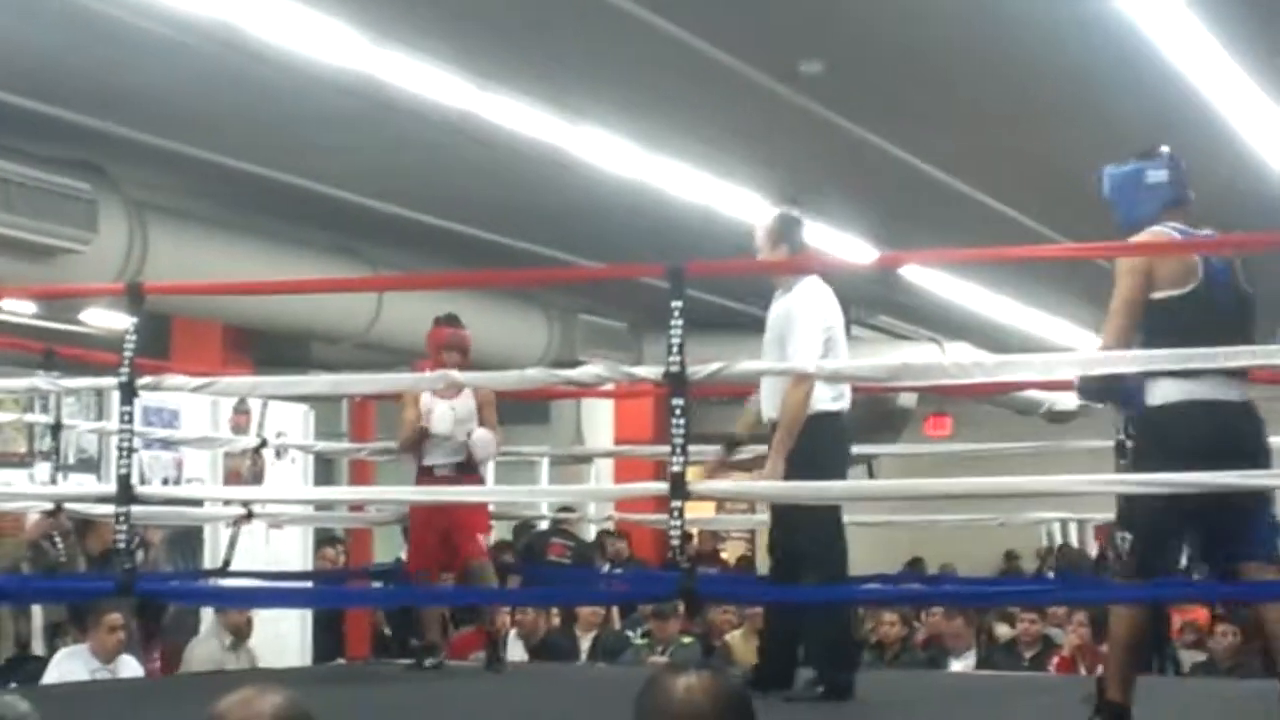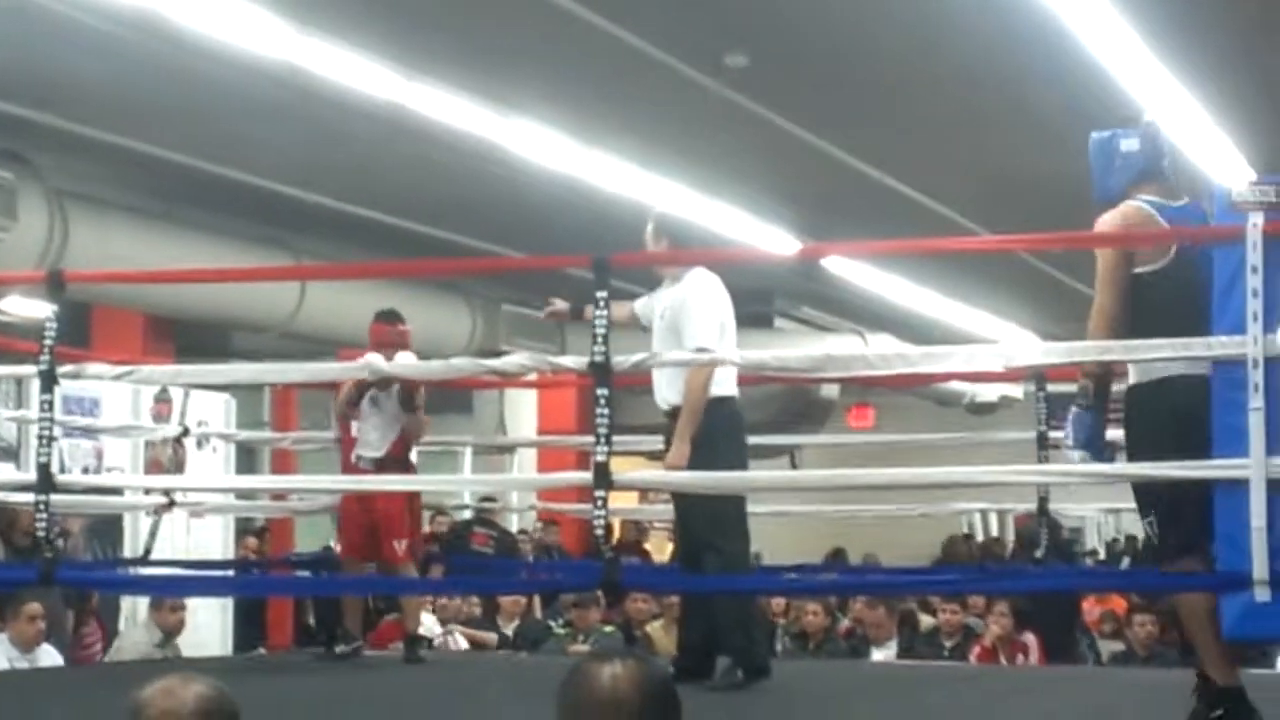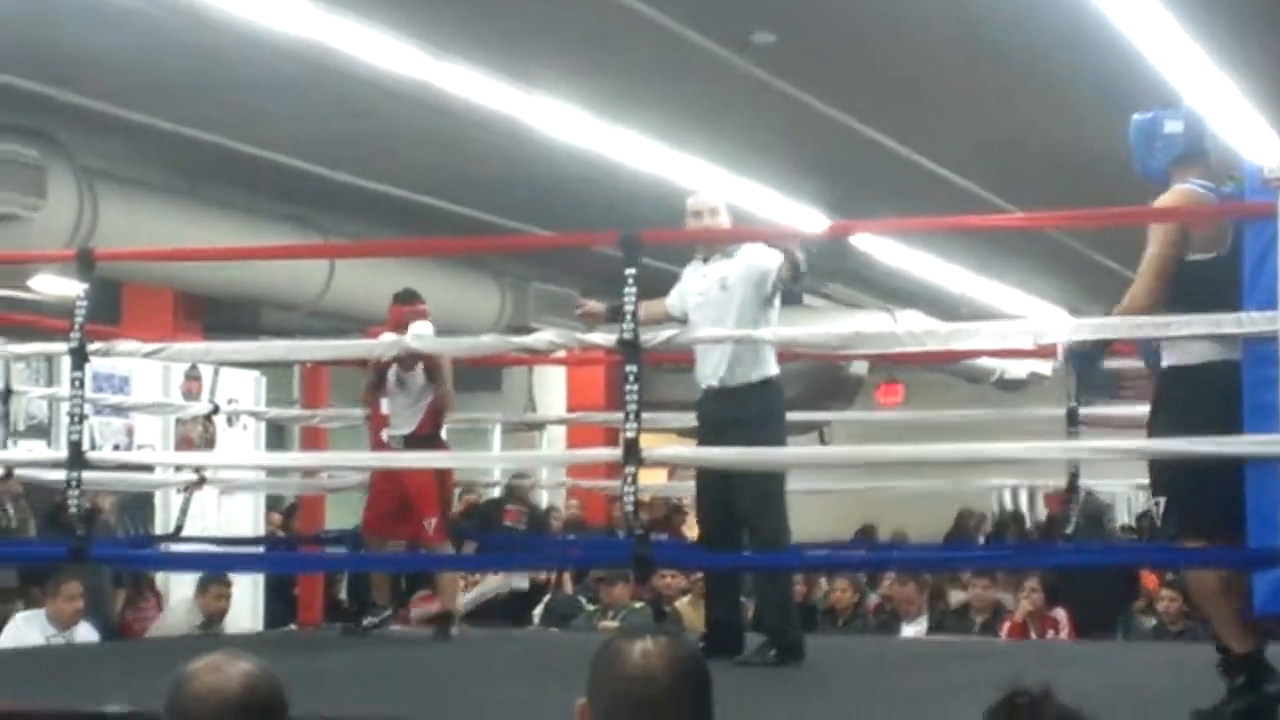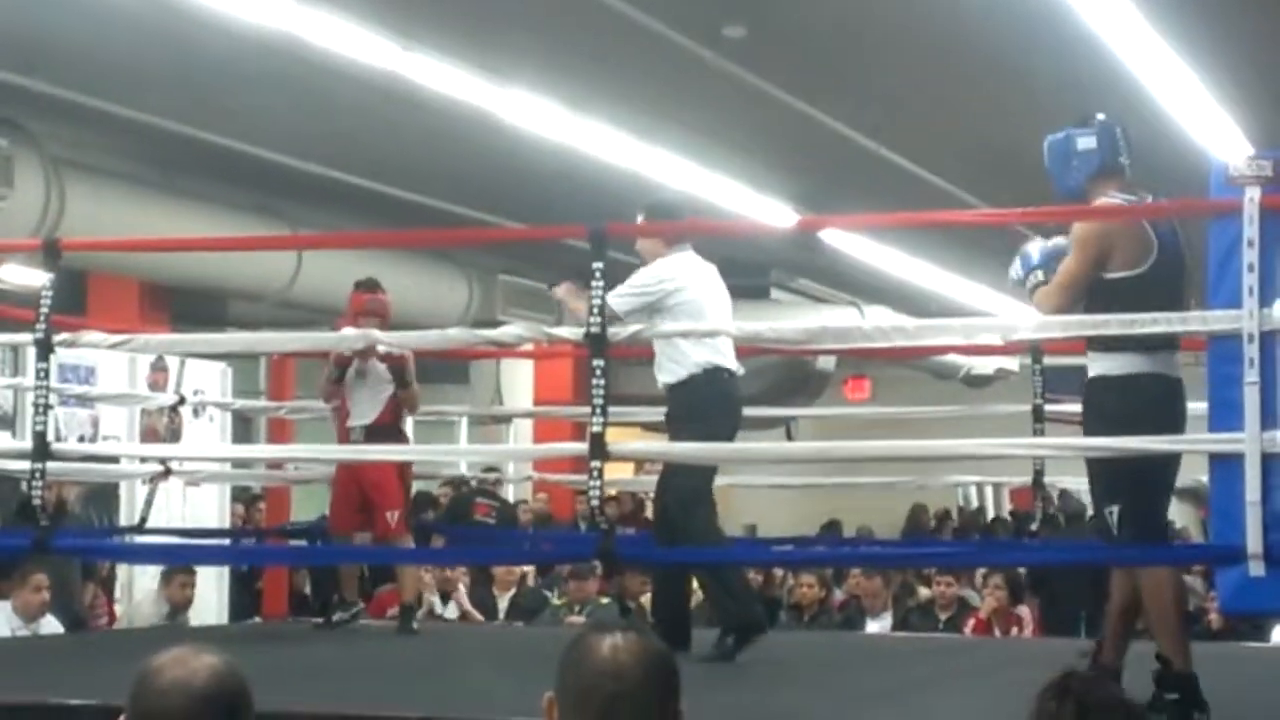
dt=0.7s
person 1, frame 1
left shoulder: (1143, 249)
right shoulder: (1227, 255)
left elbow: (1115, 345)
left wrist: (1094, 382)
left hip: (1173, 423)
left knee: (1136, 572)
person 1, frame 2
left shoulder: (1120, 221)
right shoulder: (1200, 219)
left elbow: (1106, 322)
left wrist: (1088, 406)
left hip: (1160, 397)
right hip: (1215, 394)
left knee: (1180, 554)
right knee: (1201, 548)
person 1, frame 3
left shoulder: (1175, 204)
left elbow: (1146, 299)
left wrist: (1096, 336)
left hip: (1194, 381)
left knee: (1188, 535)
right knee: (1227, 532)
person 1, frame 4
left shoulder: (1100, 219)
right shoulder: (1158, 223)
left elbow: (1054, 310)
left wrist: (1034, 274)
right wrist: (1064, 267)
left hip: (1121, 392)
right hip: (1159, 390)
left knee: (1140, 541)
right knee: (1130, 536)
right ankle: (1106, 669)
person 2, frame 1
left shoulder: (807, 299)
right shoulder: (789, 300)
left elbow: (802, 383)
right elbow: (772, 387)
left wrist: (777, 456)
right wrist: (732, 444)
left hip: (814, 436)
right hip: (796, 437)
left knee: (819, 555)
right knee: (786, 555)
left ankle: (834, 675)
right ankle: (775, 667)
person 2, frame 2
left shoulder: (699, 288)
right shoulder: (669, 294)
left elbow: (704, 367)
right elbow: (629, 311)
left wrist: (683, 440)
right wrist: (575, 311)
left hip: (710, 424)
right hip: (689, 427)
left knee: (721, 541)
right knee: (692, 544)
left ankle: (748, 657)
right ankle: (696, 656)
person 2, frame 3
left shoulder: (754, 259)
right shoulder: (694, 274)
left elbow: (785, 273)
right elbow: (667, 309)
left wrist: (790, 257)
right wrist: (610, 312)
left hip: (755, 401)
right hip: (714, 403)
left knee: (763, 520)
right knee: (714, 523)
left ankle: (782, 637)
right ankle: (723, 633)
person 2, frame 4
left shoulder: (663, 273)
right shoulder: (700, 270)
left wrist: (566, 295)
left hip: (703, 397)
right hip: (706, 397)
left knee: (689, 505)
right knee: (671, 507)
left ankle: (739, 617)
right ankle: (671, 627)
person 3, frame 1
left shoulder: (479, 388)
right shoulder: (416, 388)
left elbow: (494, 436)
right elbow: (404, 443)
left wrist: (485, 443)
right wrist: (423, 429)
left hip: (466, 484)
right hip: (428, 485)
left knee: (480, 563)
right knee: (425, 571)
left ankle: (493, 641)
right ankle: (433, 647)
person 3, frame 2
left shoulder: (408, 380)
right shoulder: (357, 375)
left elbow: (416, 435)
right elbow: (340, 414)
left wrist: (411, 398)
right wrist: (361, 386)
left hip: (395, 478)
right hip: (358, 475)
left knee: (401, 560)
right knee: (351, 560)
left ankle: (412, 640)
right ankle: (352, 636)
person 3, frame 3
left shoulder: (436, 356)
left elbow: (445, 404)
right elbow: (369, 402)
left wrist: (431, 364)
right wrist: (379, 368)
left hip: (426, 455)
right hip: (391, 453)
left knee: (436, 537)
right knee: (374, 532)
left ankle: (446, 618)
right ankle: (380, 606)
person 3, frame 4
left shoulder: (395, 350)
right shoulder: (344, 347)
left elbow: (413, 404)
right elbow: (328, 396)
left wrist: (400, 368)
right wrist: (340, 363)
left hip: (387, 447)
right hip: (352, 446)
left knee: (397, 529)
right knee: (341, 528)
left ankle: (408, 611)
right ankle: (349, 601)
